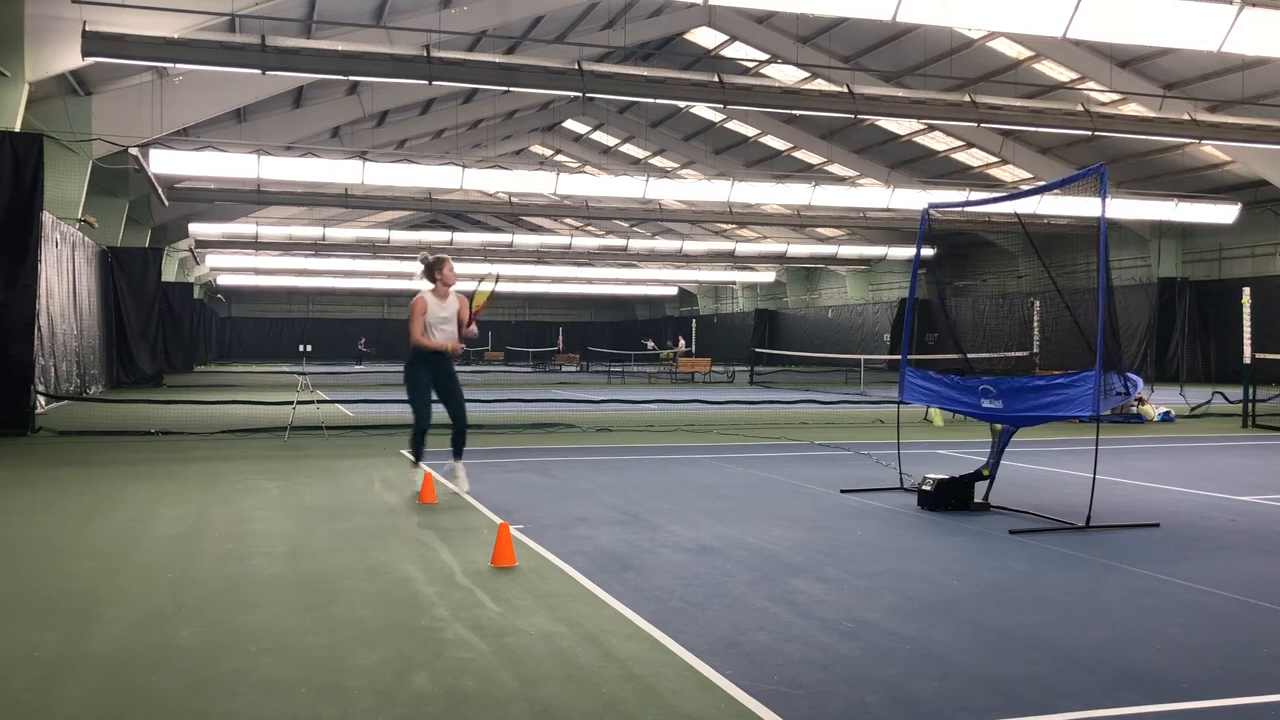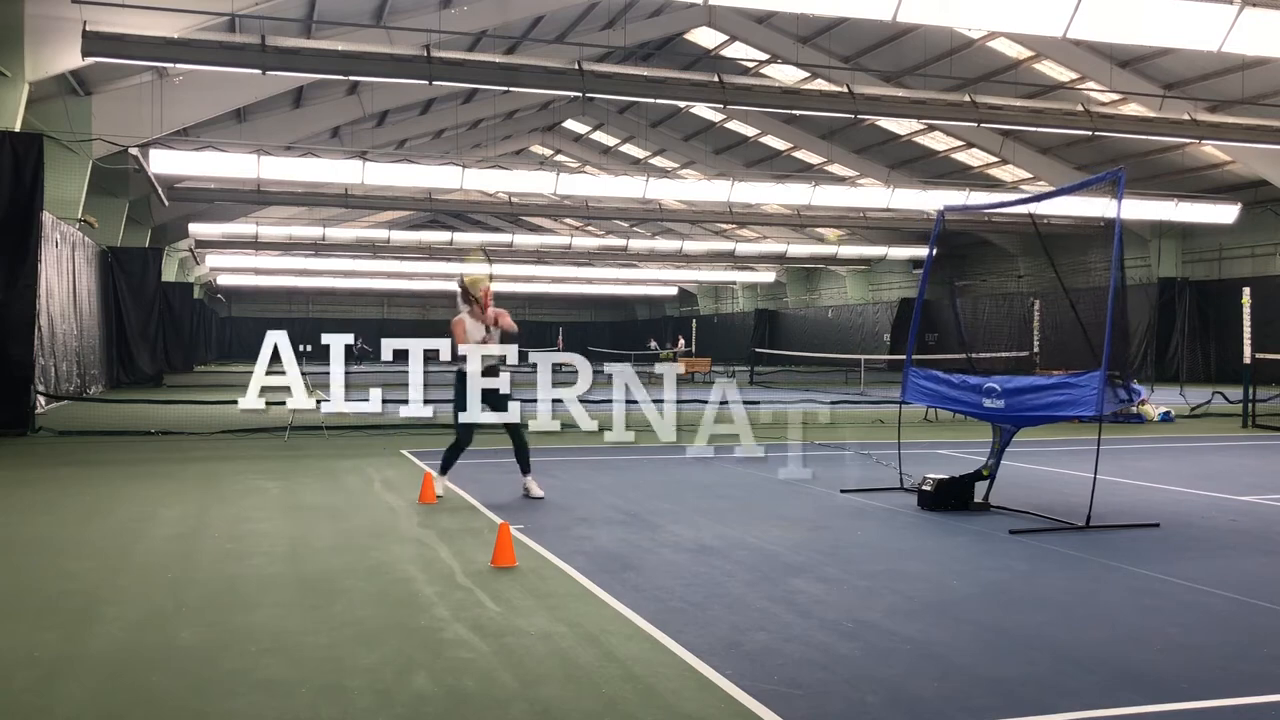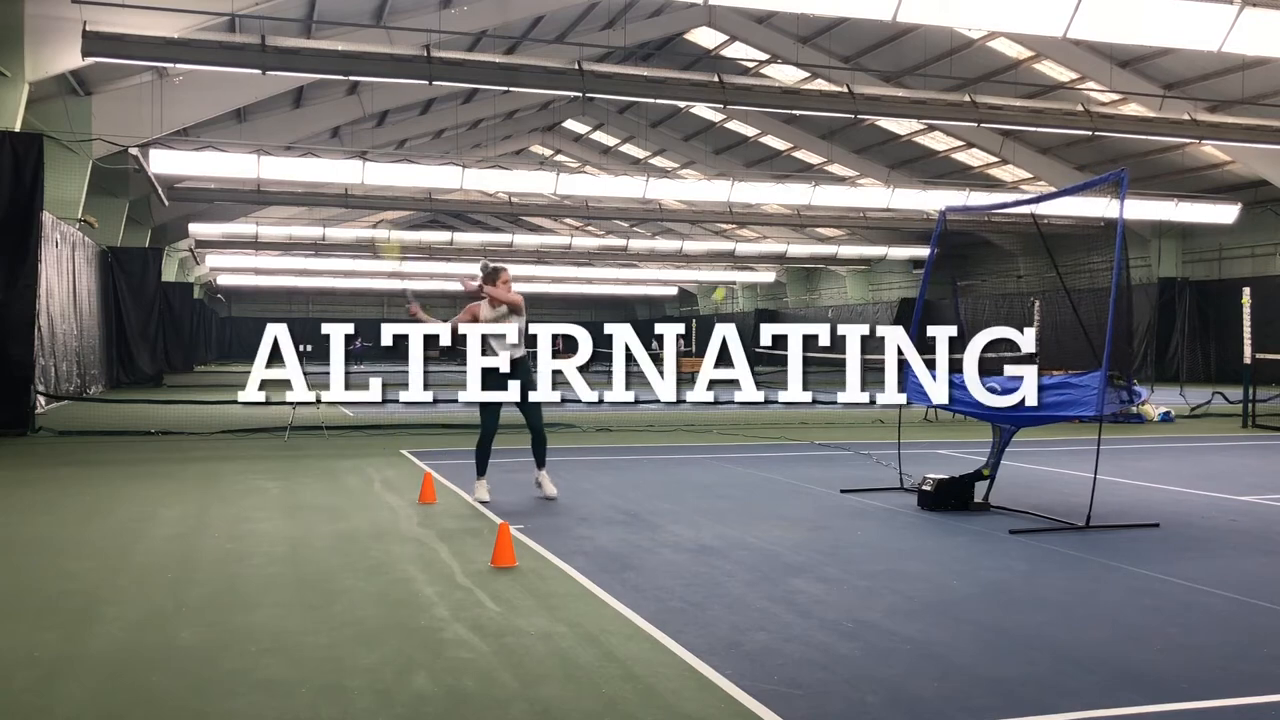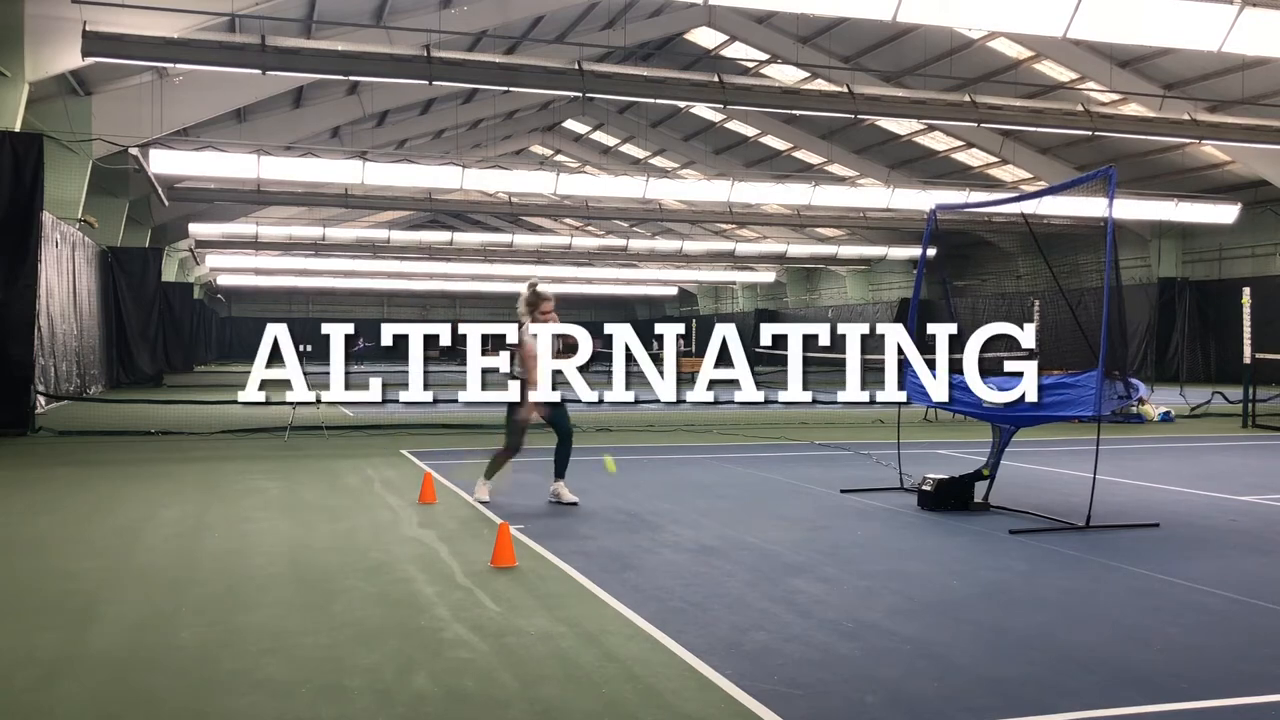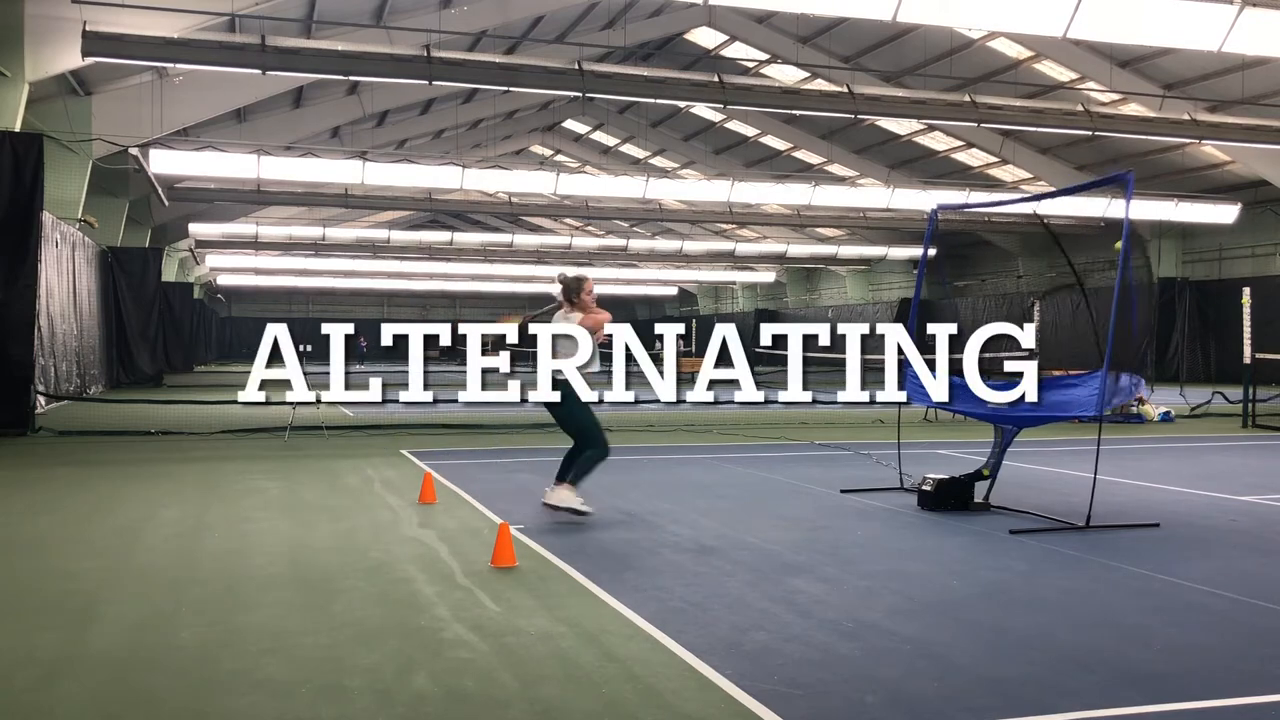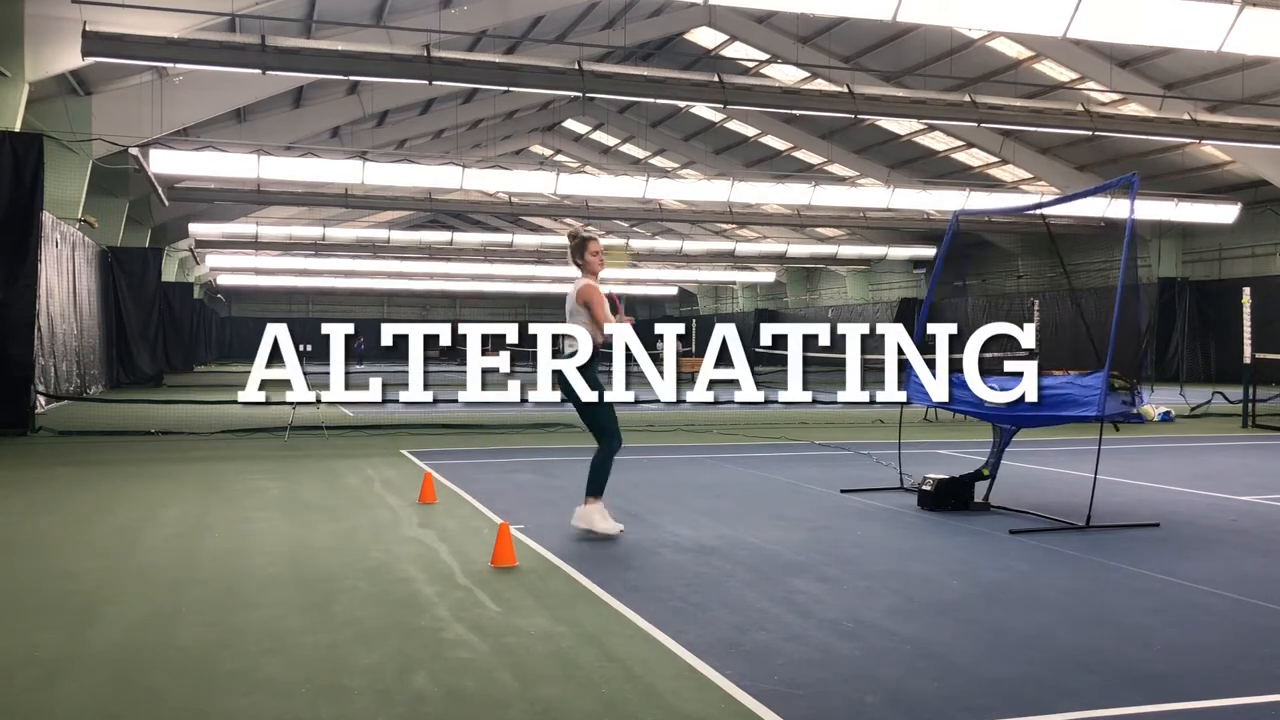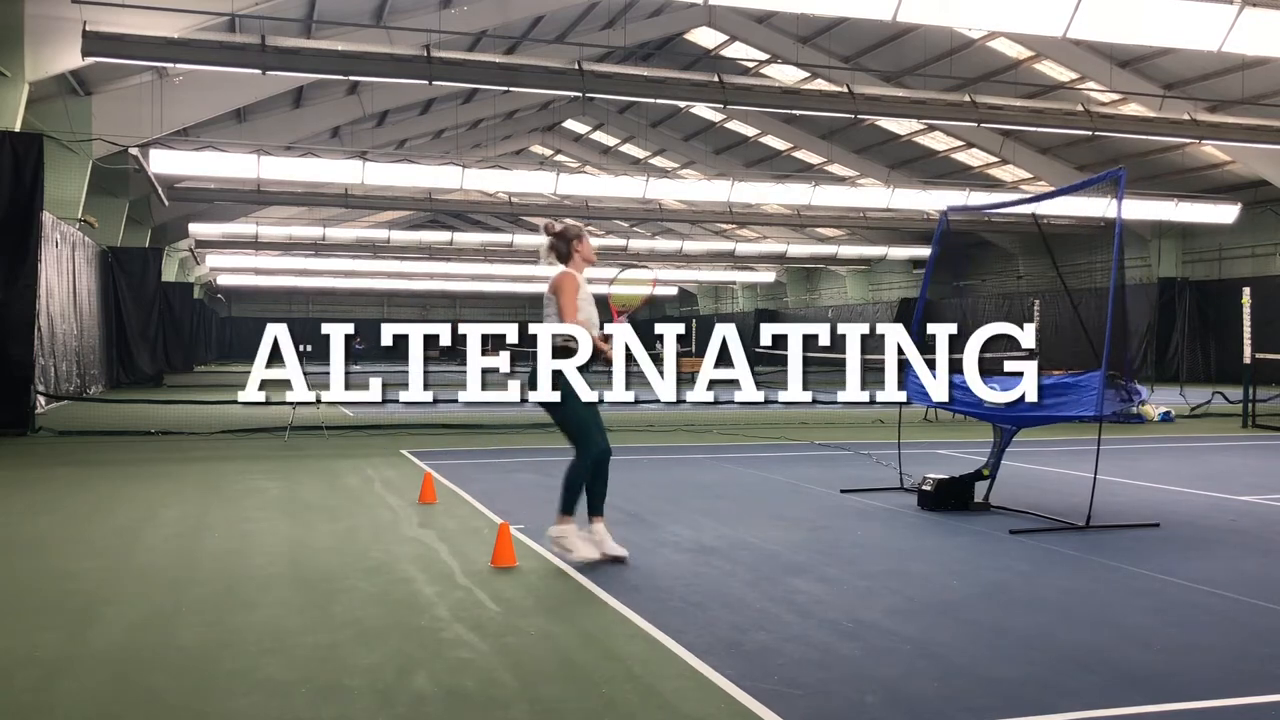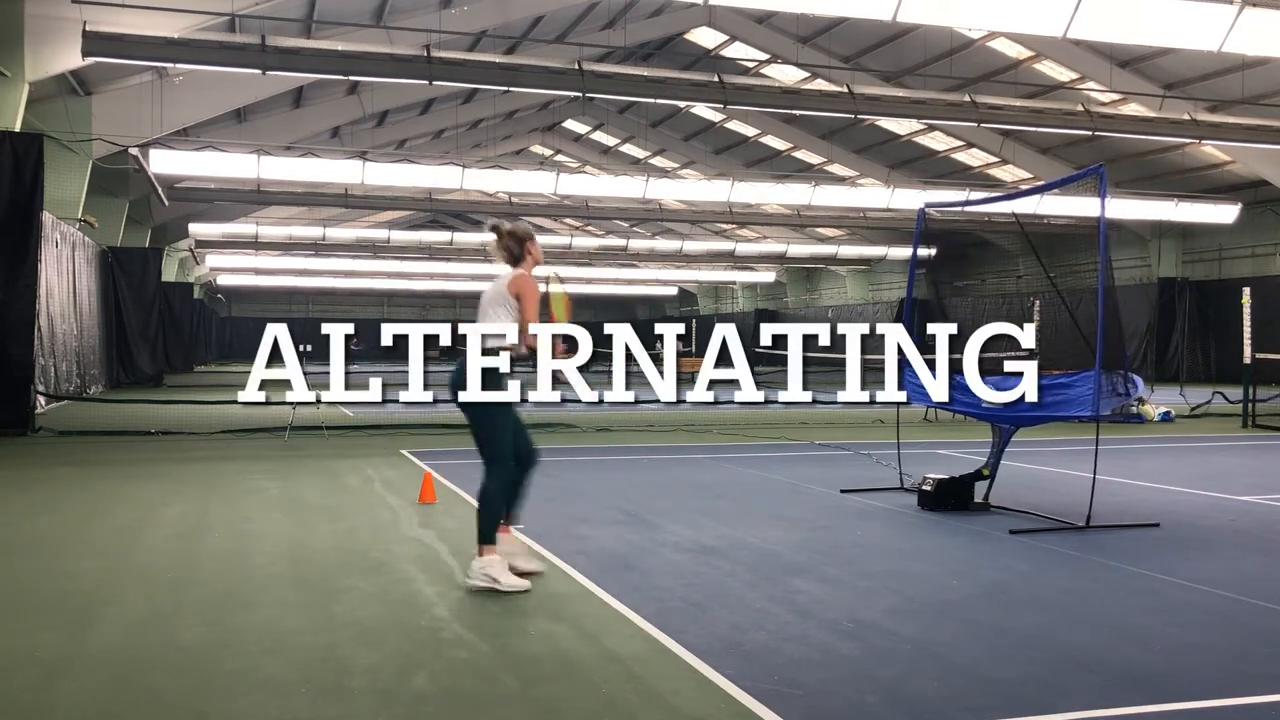
dt=0.4s
person 1, frame 1
left shoulder: (459, 299)
right shoulder: (420, 301)
left elbow: (471, 331)
right elbow: (416, 339)
left wrist: (470, 330)
right wrist: (447, 346)
left hip: (444, 364)
right hip: (420, 364)
left knee: (460, 421)
right knee: (422, 423)
left ankle: (456, 465)
right ankle: (417, 470)
person 1, frame 2
left shoulder: (499, 314)
right shoulder: (460, 322)
left elbow: (512, 329)
left wrist: (494, 318)
right wrist: (481, 343)
left hip: (493, 378)
right hip: (467, 381)
left knee: (516, 431)
right knee: (463, 439)
left ankle: (527, 480)
right ankle: (441, 479)
person 1, frame 3
left shoulder: (516, 301)
right shoulder: (476, 309)
left elbow: (507, 299)
left wrist: (478, 287)
right wrist: (421, 316)
left hip: (520, 368)
right hip: (494, 372)
left knee: (536, 426)
right knee: (488, 431)
left ankle: (541, 475)
right ankle: (481, 482)
person 1, frame 4
left shoulder: (552, 321)
right shoulder: (526, 336)
right elbow: (532, 374)
right wrist: (528, 405)
right hip: (523, 388)
left knee: (566, 433)
right knee: (512, 446)
left ankle: (558, 486)
right ankle: (484, 482)
person 1, frame 5
left shoulder: (561, 317)
right shoulder: (586, 321)
right elbow: (607, 316)
left wrist: (592, 340)
right wrist: (590, 309)
left hip: (557, 391)
right hip: (568, 394)
left knee: (583, 443)
right knee: (599, 447)
left ankle: (559, 488)
right ankle: (563, 491)
person 1, frame 6
left shoulder: (583, 288)
right shoulder: (589, 288)
right elbow: (607, 332)
left wrist: (616, 323)
right wrist: (621, 325)
left hip: (582, 371)
right hip: (582, 372)
left knee: (610, 441)
right knee: (610, 442)
left ankle: (591, 507)
right ankle: (591, 509)
person 1, frame 7
left shoulder: (576, 282)
right shoulder: (565, 278)
right elbow: (570, 329)
left wrist: (602, 338)
right wrist: (603, 346)
left hip: (569, 376)
right hip: (556, 374)
left knee: (600, 453)
right knee: (589, 451)
left ankle: (596, 531)
right ankle: (563, 528)
person 1, frame 8
left shoulder: (500, 284)
right shoulder: (525, 282)
right elbow: (531, 341)
left wrist: (533, 353)
left hip: (476, 374)
right hip: (484, 377)
left knee: (525, 457)
right knee: (499, 467)
left ankle: (503, 538)
right ankle: (486, 560)
